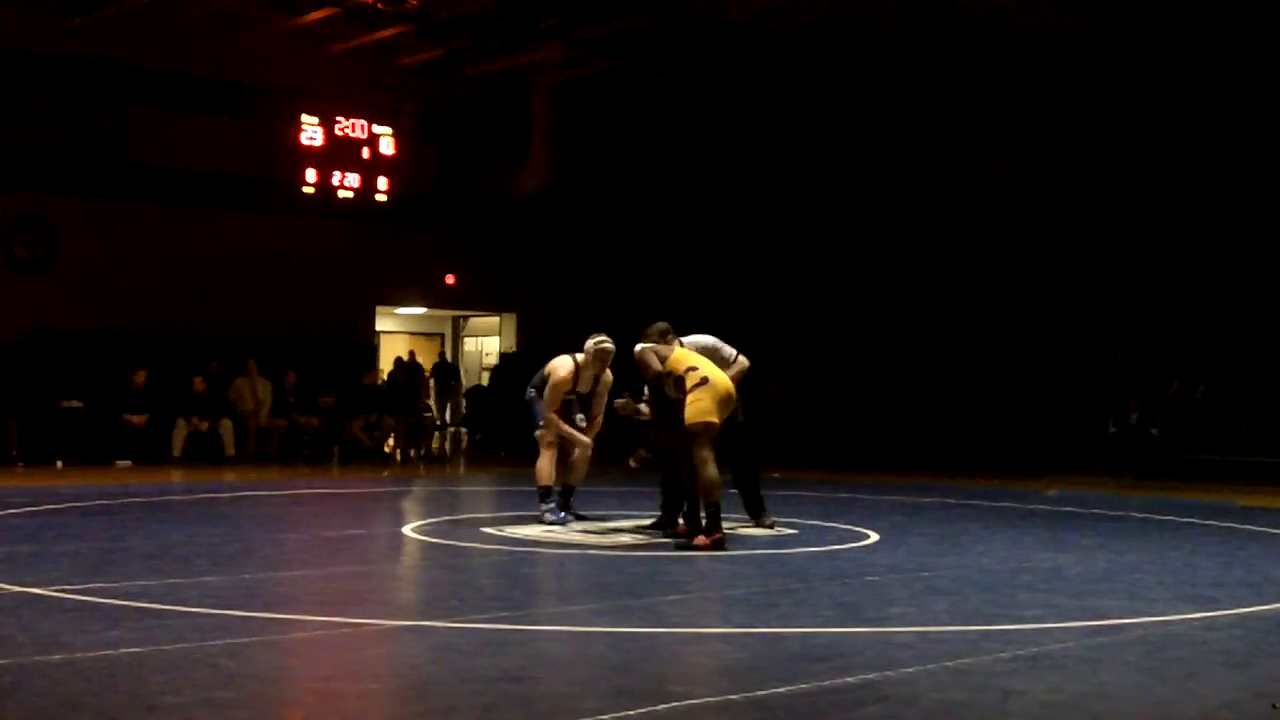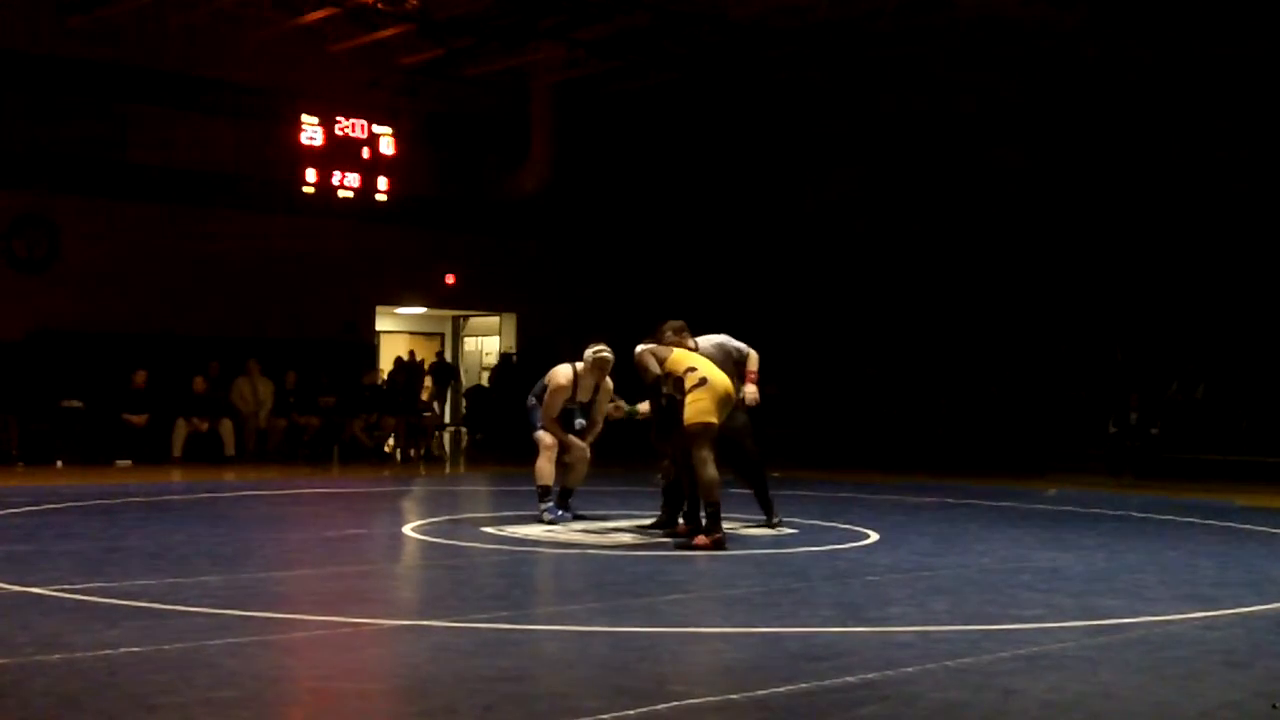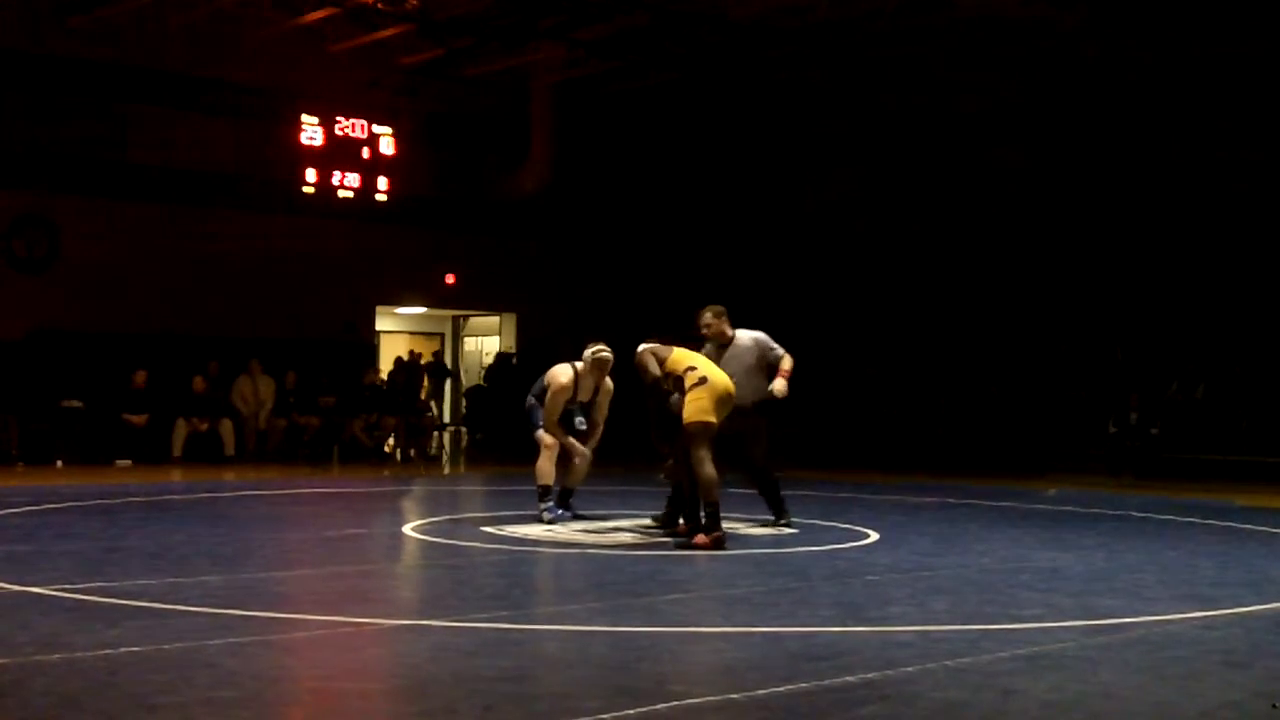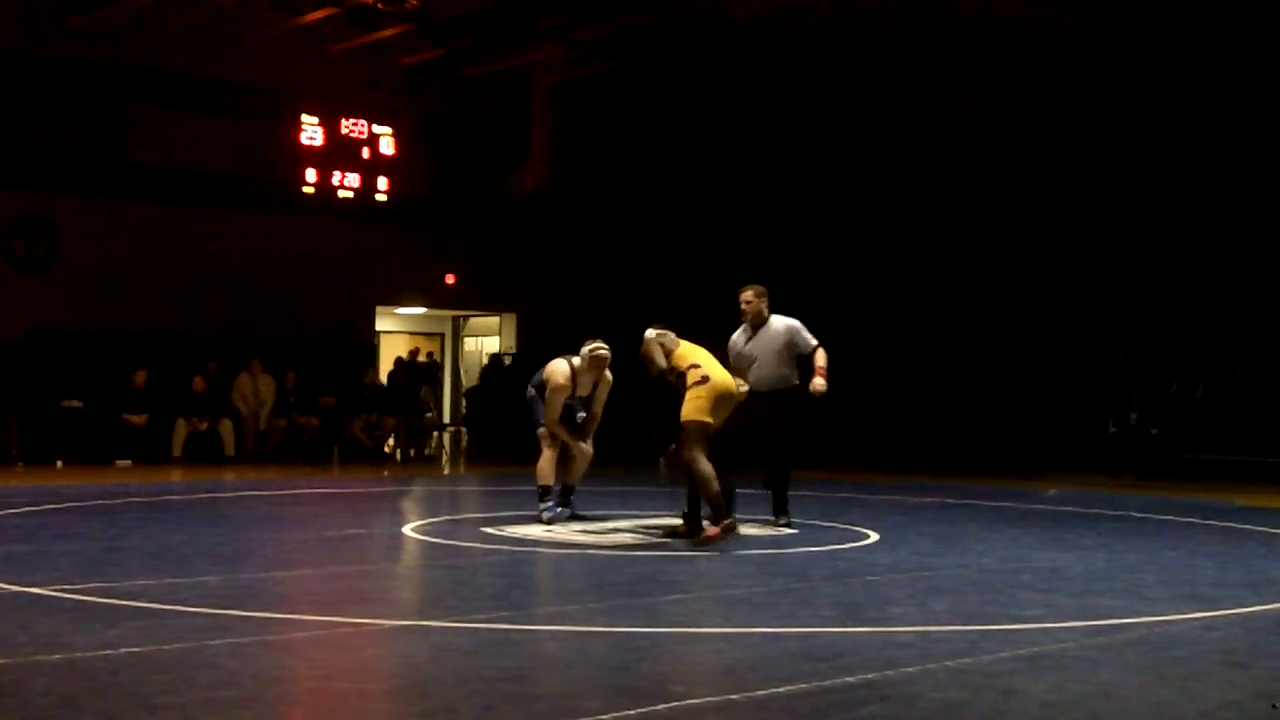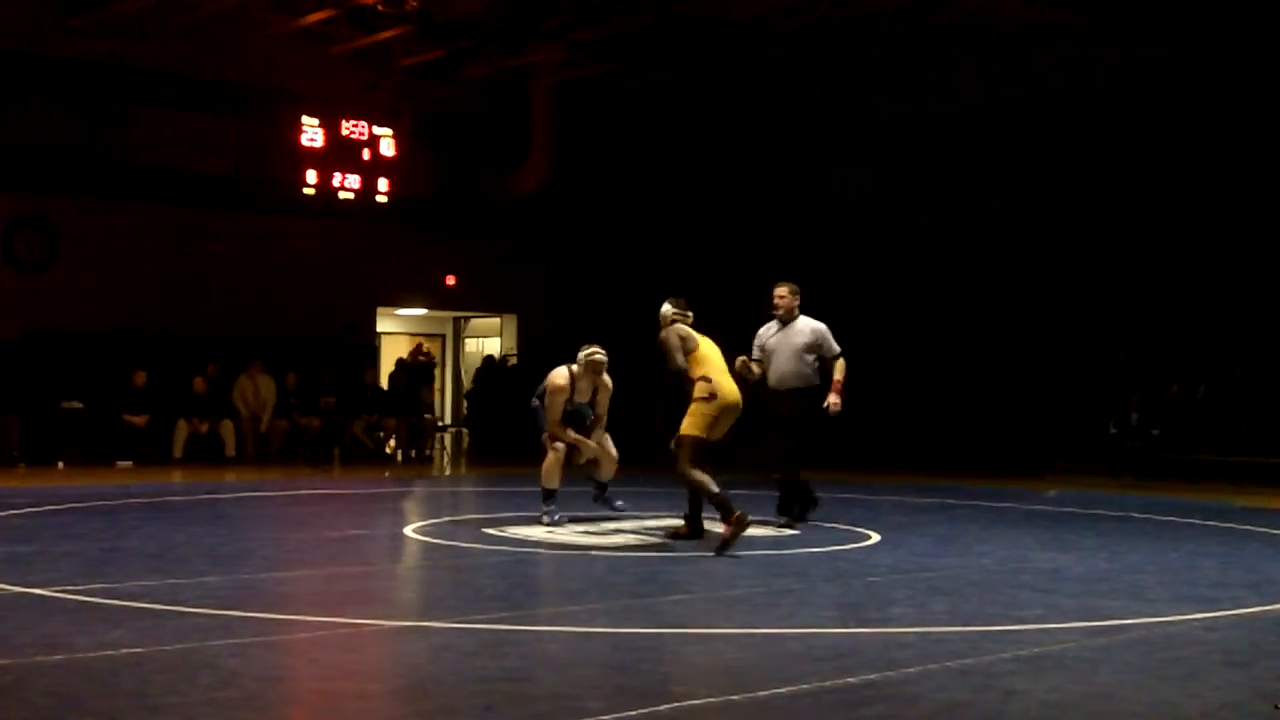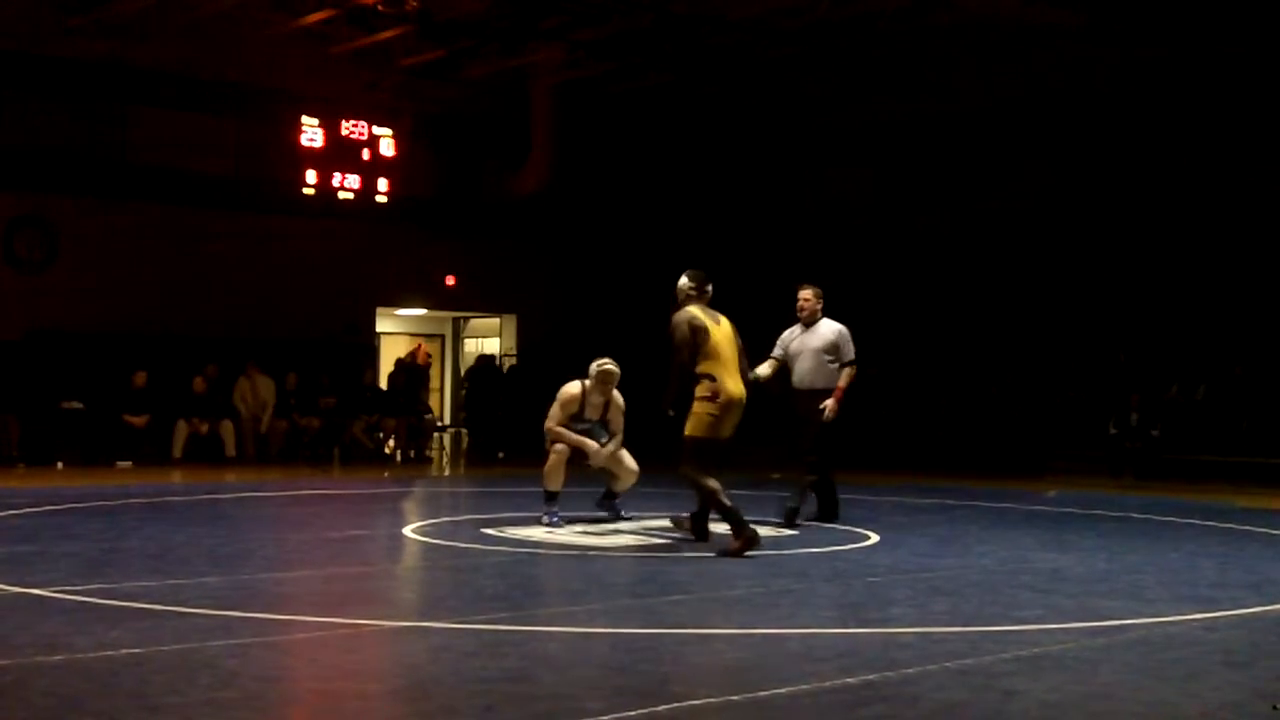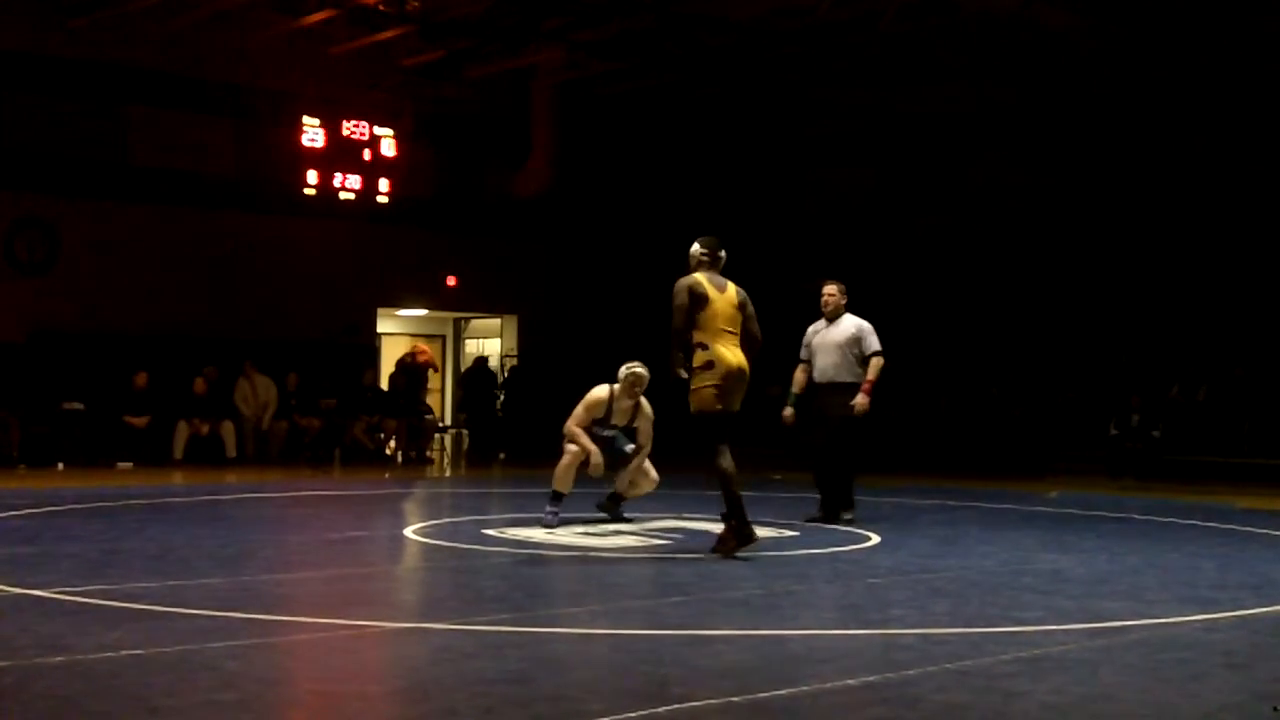
dt=0.2s
person 1, frame 1
left shoulder: (643, 353)
right shoulder: (678, 354)
left elbow: (658, 374)
left wrist: (670, 398)
left hip: (705, 385)
right hip: (726, 387)
left knee: (702, 456)
right knee: (693, 454)
left ankle: (713, 533)
right ankle: (693, 523)
person 1, frame 2
left shoulder: (644, 354)
right shoulder: (676, 356)
left elbow: (655, 378)
left hip: (705, 385)
right hip: (725, 386)
left knee: (701, 456)
right knee: (686, 452)
left ankle: (714, 532)
right ankle: (693, 523)
person 1, frame 3
left shoulder: (644, 354)
right shoulder: (678, 355)
left elbow: (655, 379)
left hip: (705, 385)
right hip: (725, 385)
left knee: (699, 456)
right knee: (687, 453)
left ankle: (713, 530)
right ankle: (693, 522)
person 1, frame 4
left shoulder: (651, 343)
right shoulder: (686, 347)
left elbow: (661, 370)
left hip: (706, 385)
right hip: (726, 385)
left knee: (692, 455)
right knee: (693, 452)
left ankle: (722, 520)
right ankle: (692, 522)
person 1, frame 5
left shoulder: (670, 333)
right shoulder: (704, 339)
left elbow: (679, 368)
left hip: (710, 396)
right hip: (732, 399)
left knee: (685, 465)
right knee: (691, 460)
left ankle: (732, 515)
right ankle: (693, 524)
person 1, frame 6
left shoulder: (683, 317)
right shoulder: (725, 321)
left elbow: (683, 363)
right elbow: (743, 369)
left wrist: (669, 400)
left hip: (712, 395)
right hip: (737, 396)
left knee: (693, 469)
right knee: (705, 463)
left ankle: (743, 531)
right ankle: (699, 520)
person 1, frame 7
left shoulder: (687, 284)
right shoulder: (738, 292)
left elbow: (679, 328)
right elbow: (754, 337)
left wrist: (678, 365)
left hip: (709, 367)
right hip: (738, 368)
left knee: (718, 448)
right knee: (721, 446)
left ankle: (740, 525)
right ankle: (735, 523)
person 2, frame 1
left shoulder: (703, 344)
left elbow: (742, 362)
right elbow: (650, 407)
right wrist: (631, 408)
left knee: (743, 458)
right knee: (673, 459)
left ankle: (759, 513)
right ankle: (669, 516)
person 2, frame 2
left shoulder: (718, 344)
left elbow: (751, 354)
left wrist: (751, 383)
left hip: (731, 410)
left knee: (748, 460)
right knee: (677, 463)
left ankle: (769, 511)
right ankle: (669, 517)
person 2, frame 3
left shoulder: (755, 340)
right shoulder: (704, 357)
left elbow: (785, 357)
left wrist: (781, 378)
left hip: (756, 413)
left knee: (758, 465)
left ankle: (780, 512)
person 2, frame 4
left shoulder: (789, 326)
right shoulder: (737, 338)
left elbow: (817, 351)
right elbow: (736, 373)
left wrist: (819, 375)
right wrist: (738, 385)
left hip: (781, 399)
right hip: (750, 400)
left knee: (776, 456)
left ankle: (781, 512)
right ankle: (724, 507)
person 2, frame 5
left shoulder: (815, 328)
right shoulder: (765, 332)
left elbow: (838, 359)
right elbow: (757, 370)
left wrist: (836, 391)
right wrist: (745, 369)
left hip: (804, 399)
right hip: (775, 399)
left knee: (789, 457)
right knee: (781, 458)
left ankle: (787, 511)
right ankle: (805, 500)
person 2, frame 6
left shoulder: (836, 331)
right shoulder: (789, 335)
left elbow: (849, 367)
right elbow: (772, 365)
left wrist: (836, 397)
right wrist: (750, 375)
left hip: (824, 400)
right hip: (801, 399)
left knee: (813, 454)
right knee: (815, 456)
left ankle: (796, 504)
right ankle: (828, 508)
person 2, frame 7
left shoulder: (858, 326)
right shoulder: (813, 330)
left elbow: (876, 359)
right elbow: (803, 368)
left wrist: (865, 391)
right wrist: (791, 402)
left hip: (844, 395)
right hip: (818, 395)
left knee: (837, 452)
right knee: (819, 454)
left ankle: (845, 505)
right ankle: (829, 508)
person 3, frame 1
left shoulder: (606, 378)
right shoulder: (564, 372)
left elbow: (597, 415)
right elbow: (547, 414)
left wrist: (585, 441)
right wrist: (576, 437)
left hip: (568, 402)
right hip: (540, 397)
left knee: (584, 453)
right knee: (549, 445)
left ankle: (564, 502)
right ankle: (547, 507)
person 3, frame 2
left shoulder: (606, 387)
right shoulder: (563, 380)
left elbow: (597, 422)
right elbow: (547, 419)
left wrist: (582, 444)
right wrist: (573, 441)
left hip: (569, 409)
right hip: (541, 405)
left knee: (583, 455)
right knee: (550, 445)
left ankle: (562, 503)
right ankle: (546, 506)
person 3, frame 3
left shoulder: (606, 387)
right shoulder: (564, 381)
left elbow: (598, 423)
right elbow: (550, 421)
left wrist: (586, 448)
right wrist: (575, 446)
left hip: (569, 407)
right hip: (540, 403)
left knee: (583, 456)
right knee: (550, 444)
left ankle: (563, 503)
right ankle: (546, 506)
person 3, frame 4
left shoulder: (606, 379)
right shoulder: (561, 378)
left elbow: (595, 413)
right elbow: (552, 420)
left wrist: (582, 442)
right wrist: (576, 443)
left hip: (572, 400)
right hip: (541, 395)
left knee: (585, 453)
right knee: (552, 444)
left ankle: (564, 500)
right ankle: (546, 505)
person 3, frame 5
left shoulder: (605, 384)
right shoulder: (560, 382)
left elbow: (601, 416)
right elbow: (553, 423)
left wrist: (587, 445)
right wrist: (585, 443)
left hip: (580, 410)
right hip: (547, 408)
left knee: (611, 456)
right knee: (558, 449)
left ankle: (602, 492)
right ankle: (548, 507)
person 3, frame 6
left shoulder: (616, 401)
right shoulder: (572, 393)
left elbow: (618, 433)
right elbow: (549, 427)
left wrist: (603, 452)
right wrist: (585, 443)
left hip: (591, 431)
right hip: (565, 433)
left knee: (631, 471)
right knee: (559, 451)
left ankle: (608, 500)
right ankle: (550, 507)
person 3, frame 7
left shoulder: (645, 411)
right shoulder: (599, 397)
left elbow: (645, 446)
right elbow: (570, 427)
left wrist: (628, 472)
right wrist: (594, 450)
left hip: (612, 439)
right hip: (586, 435)
left knee: (651, 480)
right knee: (574, 452)
left ankle: (611, 502)
right ankle: (553, 508)
